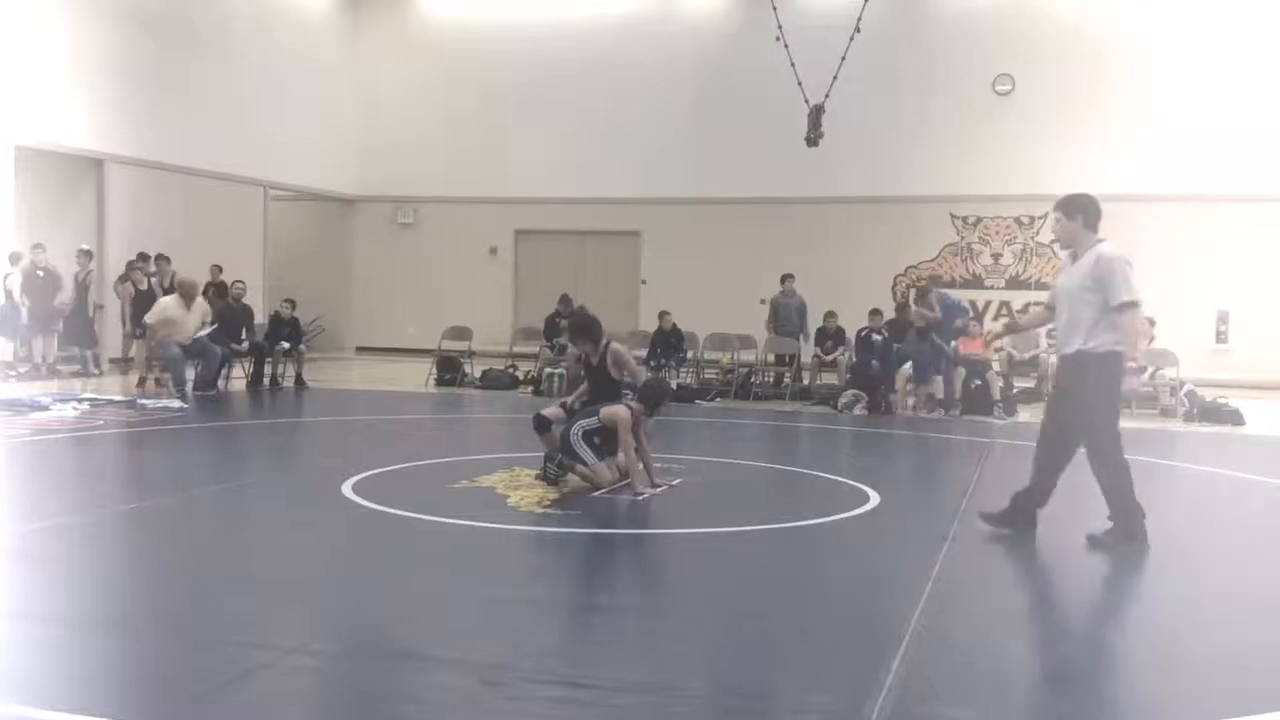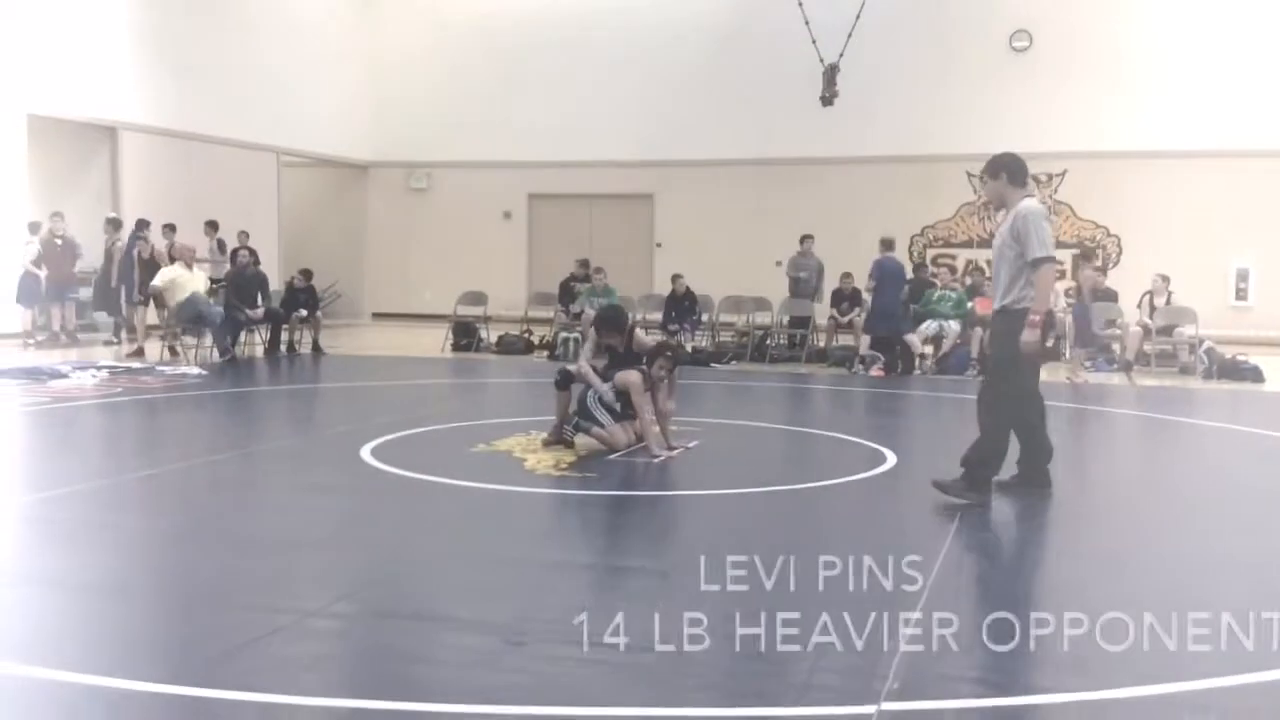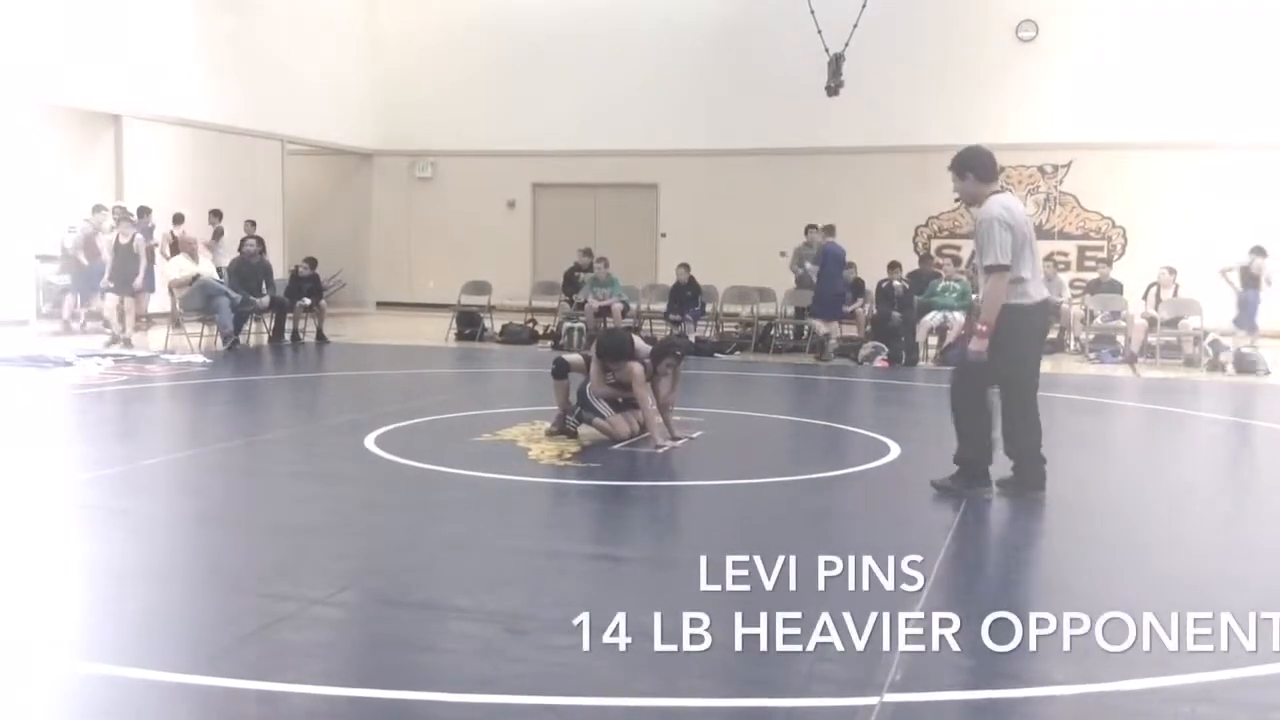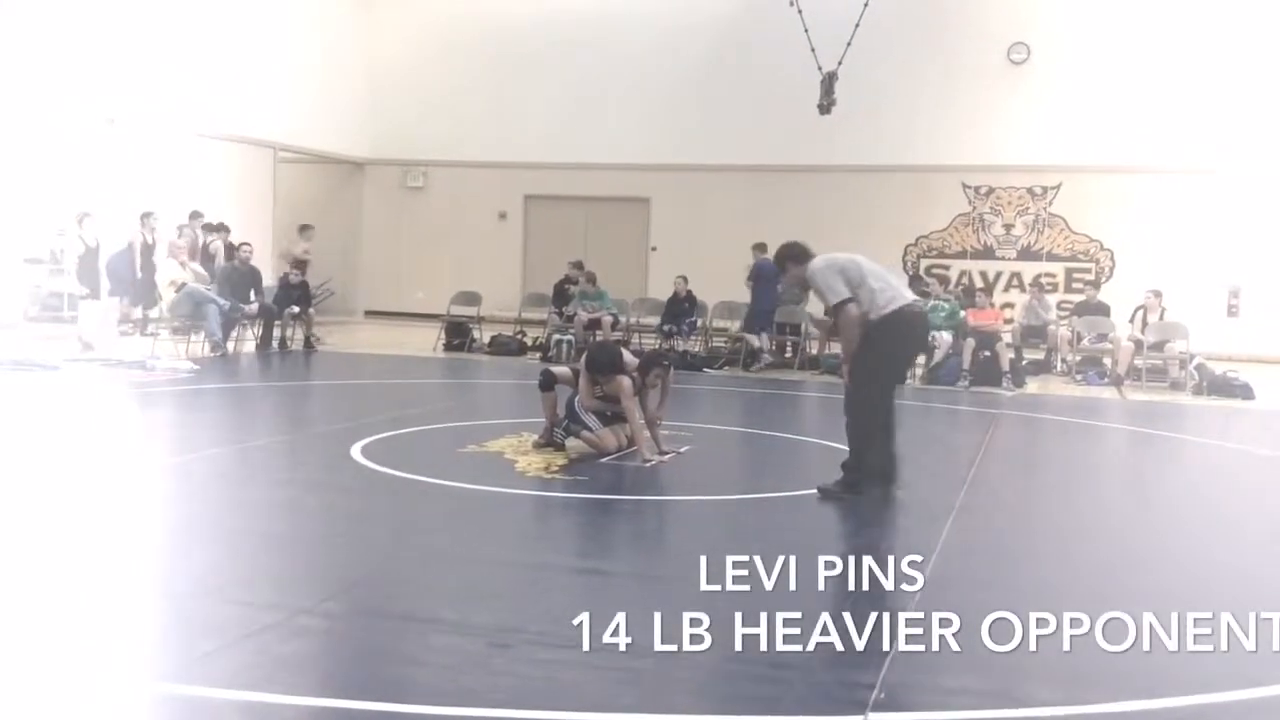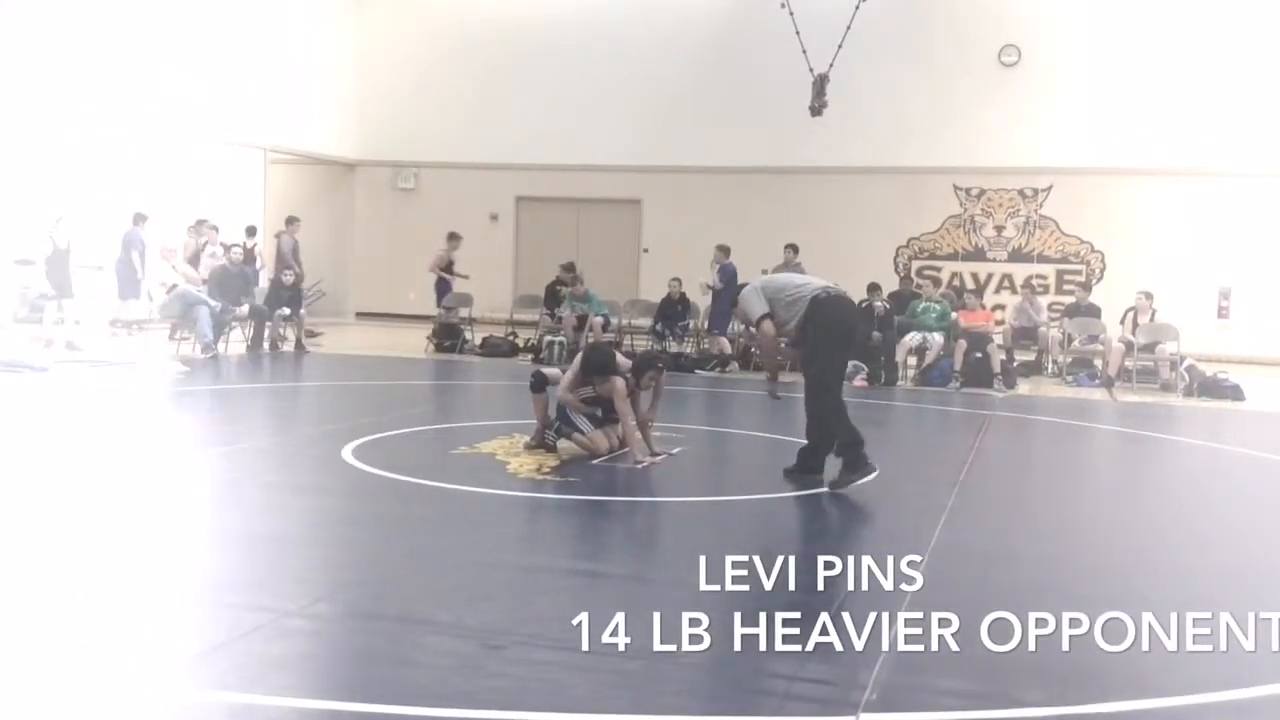
dt=1s
person 1, frame 1
left shoulder: (1107, 259)
right shoulder: (1071, 264)
left elbow: (1130, 313)
right elbow: (1053, 310)
left wrist: (1128, 363)
right wrist: (1014, 327)
left hip: (1097, 366)
right hip: (1072, 365)
left knee: (1102, 448)
right knee: (1052, 443)
left ankle: (1129, 527)
right ankle: (1023, 512)
person 1, frame 2
left shoulder: (1029, 213)
right shoulder: (1014, 216)
left elbow: (1045, 269)
left wrist: (1034, 322)
right wrist: (999, 321)
left hip: (1020, 319)
right hip: (1011, 318)
left knee: (995, 400)
right knee: (1021, 399)
left ankle: (976, 479)
right ankle: (1034, 471)
person 1, frame 3
left shoulder: (991, 215)
right shoulder: (1009, 203)
left elbow: (999, 277)
left wrist: (981, 331)
left hip: (1014, 314)
right hip: (1034, 309)
left knee: (967, 387)
right knee: (1019, 396)
left ankle: (973, 471)
right ankle: (1029, 473)
person 1, frame 4
left shoulder: (818, 269)
right shoulder: (834, 263)
left elbow: (850, 314)
left wrist: (847, 361)
left hip: (892, 325)
right hip: (913, 318)
left knee: (861, 401)
right knee: (876, 399)
left ankle: (858, 479)
right ankle: (882, 470)
person 1, frame 5
left shoulder: (748, 293)
right shoulder: (771, 293)
left elbow: (768, 333)
left wrist: (772, 376)
left hip: (825, 312)
right hip: (844, 309)
left knee: (822, 389)
right knee: (820, 389)
left ankle: (855, 460)
right ankle: (811, 463)
